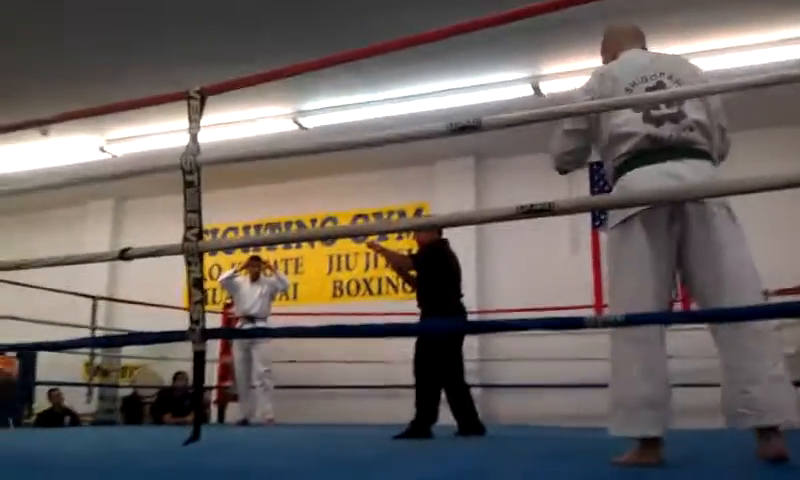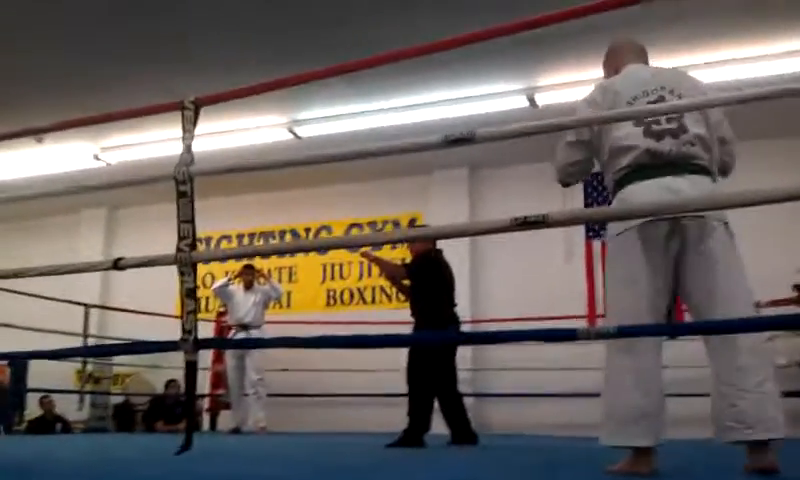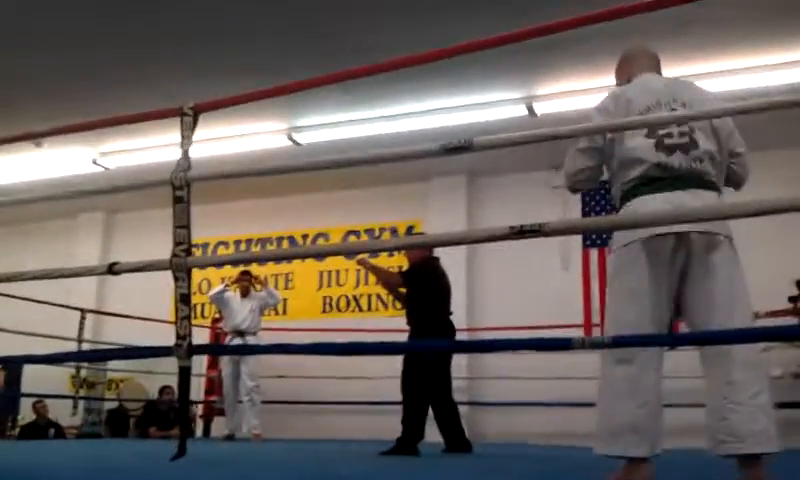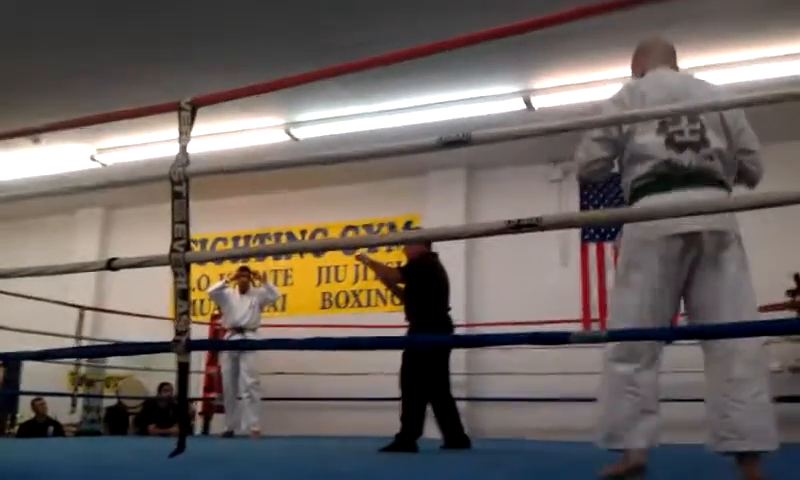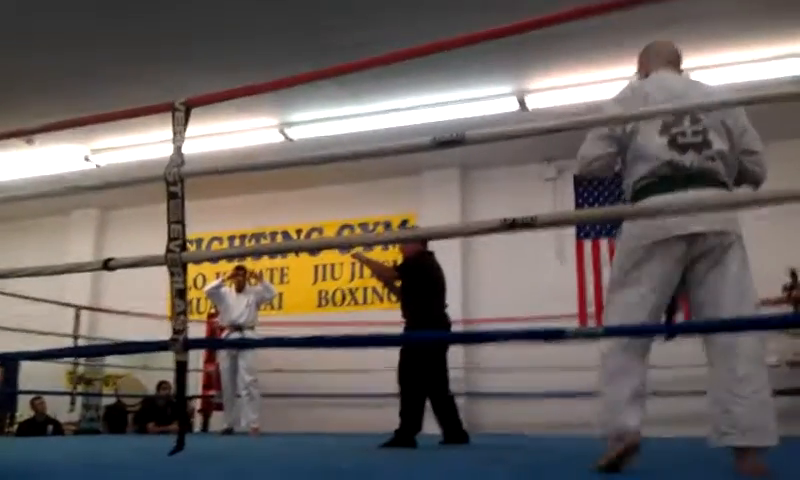
dt=0.1s
person 1, frame 1
left shoulder: (601, 80)
right shoulder: (688, 69)
left elbow: (565, 156)
right elbow: (721, 143)
left wrist: (596, 139)
left hip: (640, 190)
right hip: (700, 183)
left knee: (638, 316)
right knee: (738, 304)
left ankle: (647, 439)
person 1, frame 2
left shoulder: (603, 94)
right shoulder: (692, 84)
left elbow: (568, 169)
right elbow: (727, 156)
left wrist: (608, 157)
left hip: (640, 204)
right hip: (698, 198)
left knee: (634, 328)
right knee: (732, 321)
left ankle: (640, 450)
right ankle: (758, 446)
person 1, frame 3
left shoulder: (614, 102)
right shoulder: (704, 98)
left elbow: (577, 176)
right elbow: (739, 171)
left wrist: (615, 165)
left hip: (645, 218)
right hip: (704, 215)
left knee: (632, 340)
right knee: (729, 335)
person 1, frame 4
left shoulder: (628, 96)
right shoulder: (716, 95)
left elbow: (588, 166)
right elbow: (752, 168)
left wrist: (626, 158)
left hip: (654, 216)
right hip: (713, 214)
left knee: (632, 336)
right knee: (733, 336)
person 1, frame 5
left shoulder: (631, 96)
right shoulder: (720, 99)
left elbow: (591, 163)
right elbow: (755, 169)
left wrist: (628, 158)
left hip: (656, 216)
right hip: (714, 215)
left knee: (627, 325)
right knee: (733, 331)
left ankle: (624, 429)
person 2, frame 1
left shoulder: (435, 251)
right shoulder: (440, 254)
left elbow: (405, 262)
right elbow: (426, 285)
left wrist: (379, 249)
right wrist: (403, 274)
left hip: (440, 320)
right hip: (448, 320)
left knee: (428, 372)
right knee: (450, 375)
left ankle: (422, 425)
right ankle: (470, 424)
person 2, frame 2
left shoulder: (429, 260)
right shoulder: (434, 263)
left elbow: (400, 271)
right elbow: (420, 295)
left wrist: (372, 258)
right wrist: (397, 283)
left hip: (433, 329)
right hip: (441, 329)
left knee: (421, 381)
right knee: (443, 383)
left ankle: (414, 434)
right ankle: (463, 433)
person 2, frame 3
left shoulder: (425, 268)
right shoulder: (431, 271)
left elbow: (396, 279)
right elbow: (416, 303)
left wrist: (368, 265)
right wrist: (393, 291)
left hip: (429, 338)
right hip: (436, 338)
left knee: (416, 389)
right knee: (438, 392)
left ankle: (408, 443)
right ankle: (457, 442)
person 2, frame 4
left shoulder: (423, 264)
right shoulder: (430, 266)
left elbow: (394, 274)
right elbow: (414, 299)
left wrist: (367, 261)
right wrist: (392, 287)
left hip: (427, 333)
right hip: (435, 333)
left knee: (414, 386)
right knee: (437, 389)
left ankle: (407, 439)
right ankle: (456, 437)
person 2, frame 5
left shoulder: (419, 262)
right shoulder: (426, 265)
left elbow: (390, 273)
right elbow: (411, 296)
left wrist: (363, 259)
right wrist: (388, 285)
left hip: (424, 331)
right hip: (432, 331)
left knee: (412, 383)
right knee: (435, 385)
left ankle: (406, 435)
right ankle: (455, 433)
person 3, frame 1
left shoulder: (268, 283)
right shoulder: (239, 283)
left elbow: (285, 285)
right elbow: (222, 280)
left wrist: (272, 269)
right wrist: (239, 269)
left hip: (259, 328)
right hip: (242, 328)
left knee: (262, 372)
right knee: (241, 374)
left ankle: (267, 414)
right ankle: (246, 413)
person 3, frame 2
left shoulder: (262, 291)
right shoulder: (233, 291)
left elbow: (278, 293)
right elbow: (216, 289)
left wrist: (266, 278)
right wrist: (233, 278)
left hip: (253, 337)
right hip: (235, 337)
left knee: (255, 380)
right knee: (234, 382)
left ankle: (260, 422)
right ankle: (238, 422)
person 3, frame 3
left shoulder: (259, 298)
right shoulder: (229, 298)
left elbow: (276, 300)
right elbow: (212, 296)
left wrist: (263, 285)
right wrist: (230, 284)
left hip: (249, 343)
right hip: (231, 343)
left knee: (250, 387)
right knee: (229, 388)
left ankle: (254, 429)
right ankle: (232, 428)
person 3, frame 4
left shoulder: (258, 294)
right shoulder: (228, 294)
left elbow: (275, 295)
right elbow: (211, 292)
left wrist: (263, 281)
right wrist: (229, 280)
left hip: (249, 340)
right hip: (230, 339)
left knee: (250, 384)
right knee: (229, 385)
left ankle: (253, 426)
right ankle: (231, 425)
person 3, frame 5
left shoulder: (254, 293)
right shoulder: (224, 293)
left elbow: (271, 294)
right elbow: (208, 291)
left wrist: (259, 280)
right wrist: (225, 279)
left hip: (246, 338)
right hip: (228, 337)
left knee: (248, 381)
right knee: (227, 383)
left ankle: (253, 423)
right ankle: (230, 423)
